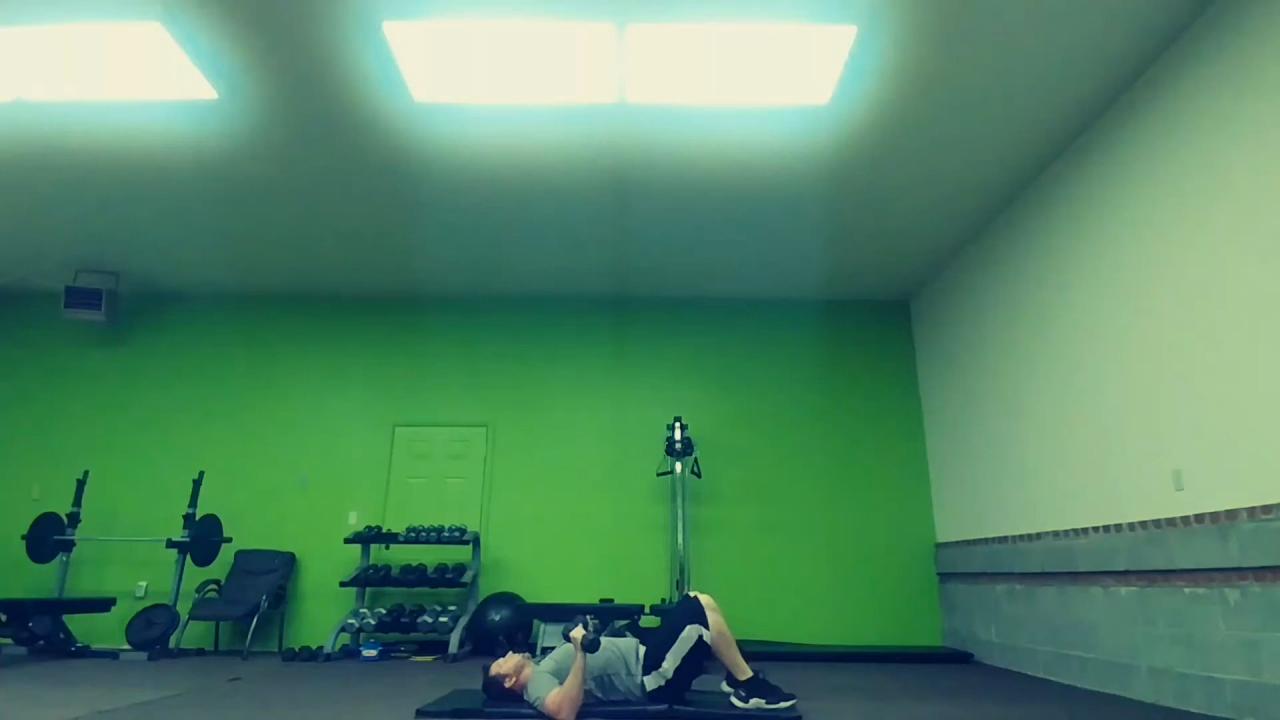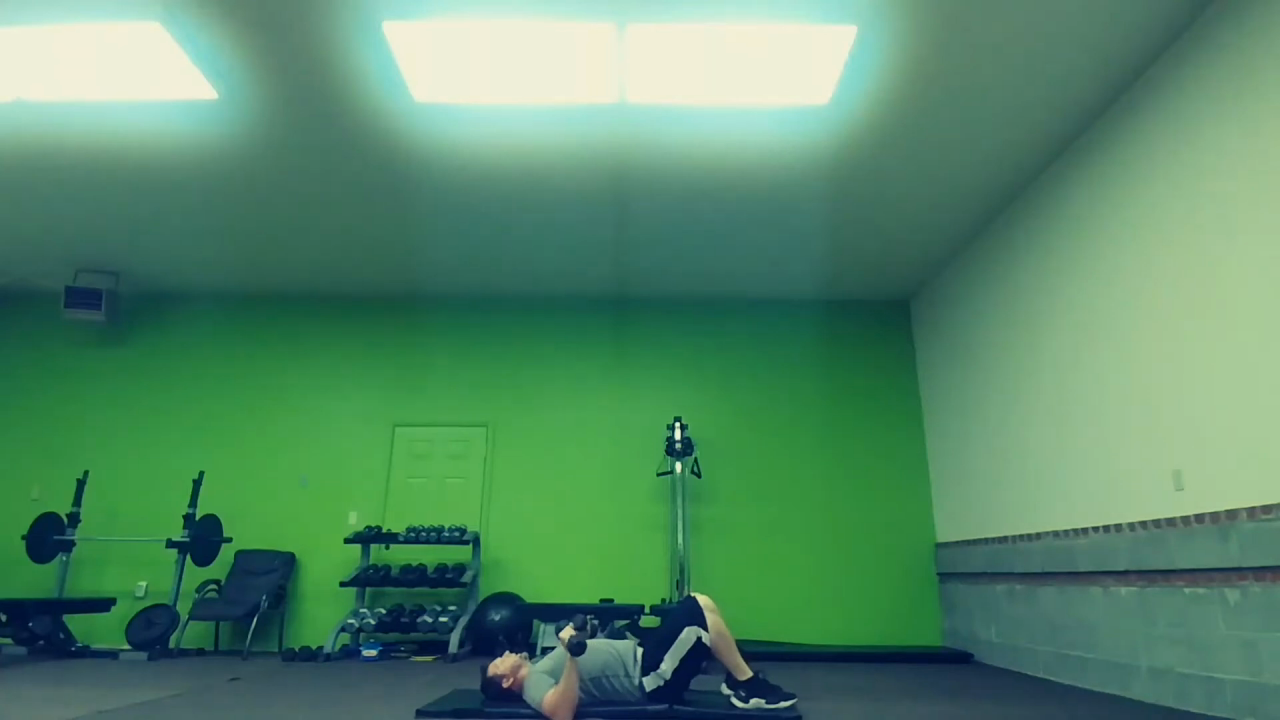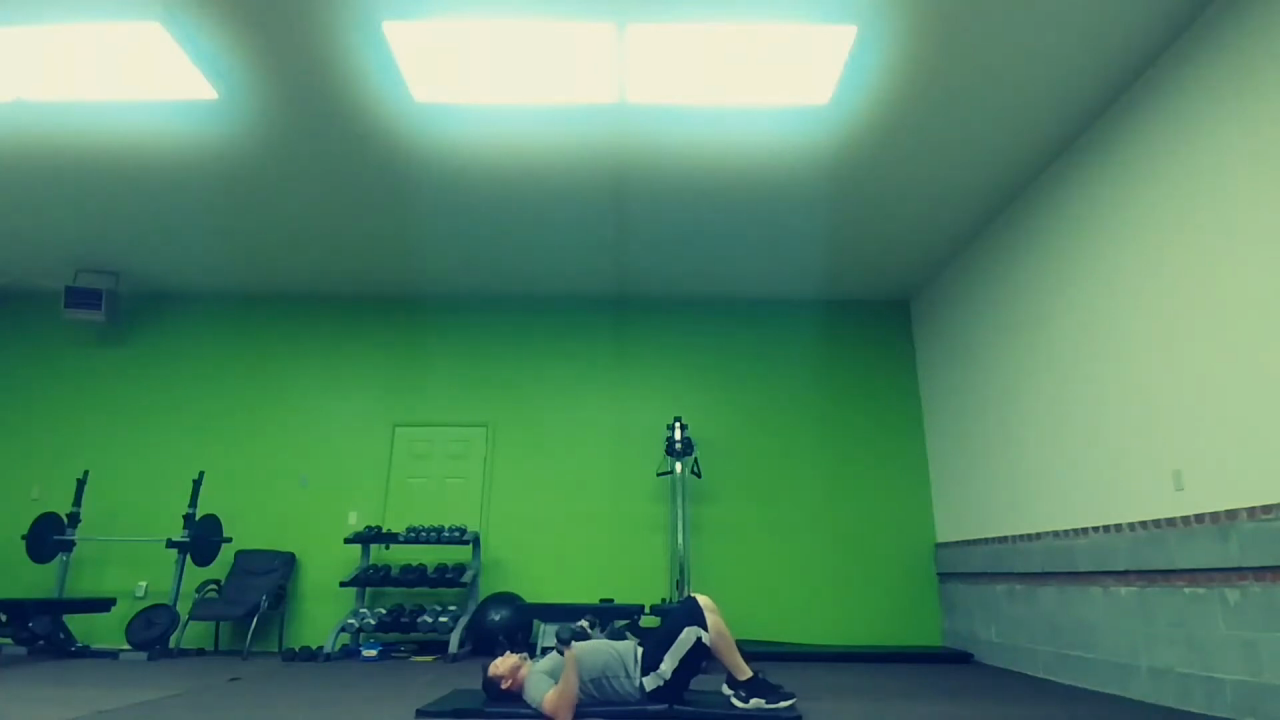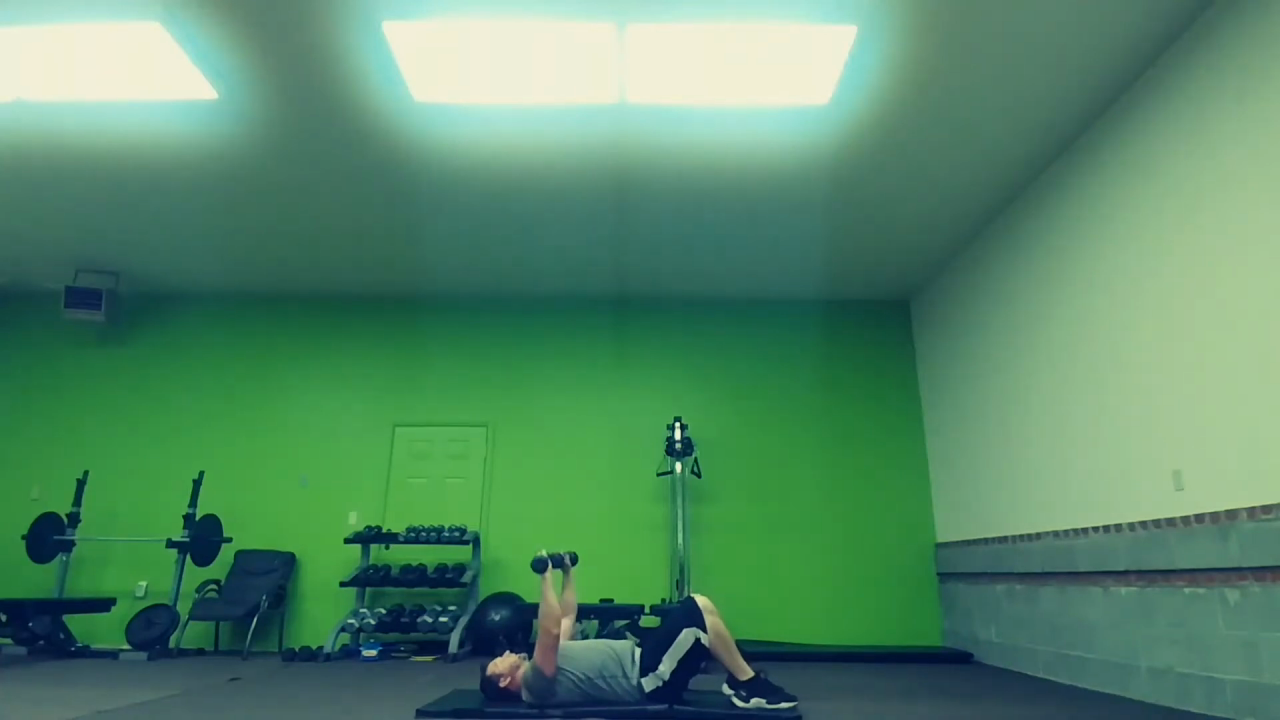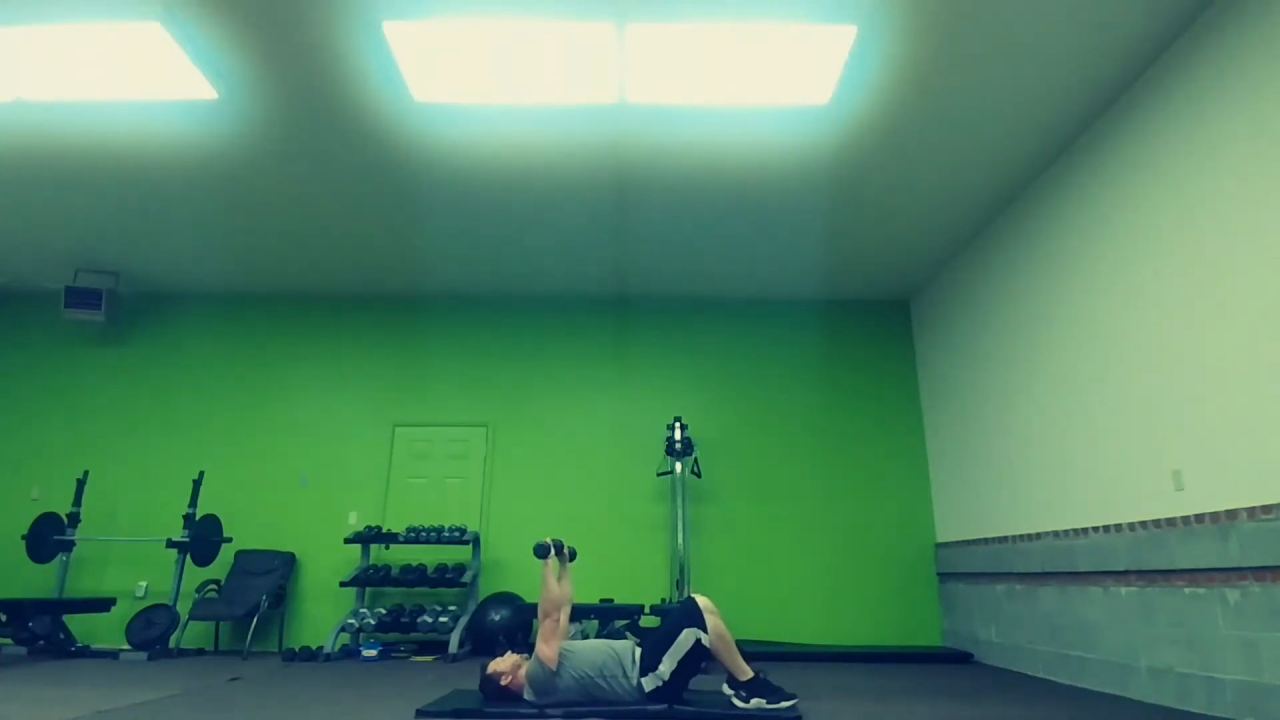
dt=0.5s
person 1, frame 1
left shoulder: (543, 670)
right shoulder: (536, 684)
left wrist: (582, 643)
right wrist: (581, 653)
left hip: (643, 657)
right hip: (650, 678)
left knee: (699, 602)
right knee: (701, 612)
left ankle: (738, 678)
right ankle: (749, 688)
person 1, frame 2
left shoulder: (540, 670)
right shoulder: (533, 683)
right wrist: (571, 655)
left hip: (642, 661)
right hip: (648, 680)
left knee: (698, 605)
right knee: (699, 613)
left ankle: (738, 680)
right ankle: (749, 687)
person 1, frame 3
left shoulder: (541, 669)
right shoulder: (533, 683)
left wrist: (580, 637)
right wrist: (569, 655)
left hip: (641, 659)
right hip: (648, 679)
left knee: (700, 604)
right knee: (700, 613)
left ankle: (739, 681)
right ankle: (748, 688)
person 1, frame 4
left shoulder: (543, 667)
right shoulder: (536, 684)
left elbow: (567, 618)
right elbow: (549, 631)
left wrist: (567, 573)
right wrist: (545, 578)
left hip: (641, 664)
right hip: (647, 679)
left knee: (697, 606)
right knee: (698, 612)
left ankle: (742, 681)
right ankle: (749, 686)
person 1, frame 5
left shoulder: (544, 666)
right shoulder: (538, 680)
left elbow: (563, 611)
right elbow: (549, 618)
left wrist: (564, 565)
right wrist: (547, 564)
left hip: (642, 664)
right hip: (647, 679)
left knee: (698, 606)
right knee: (699, 611)
left ankle: (742, 681)
right ankle: (748, 686)
